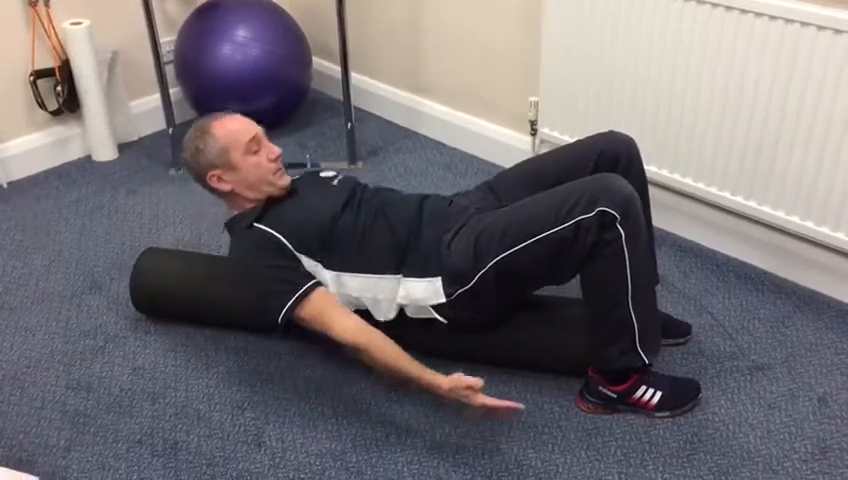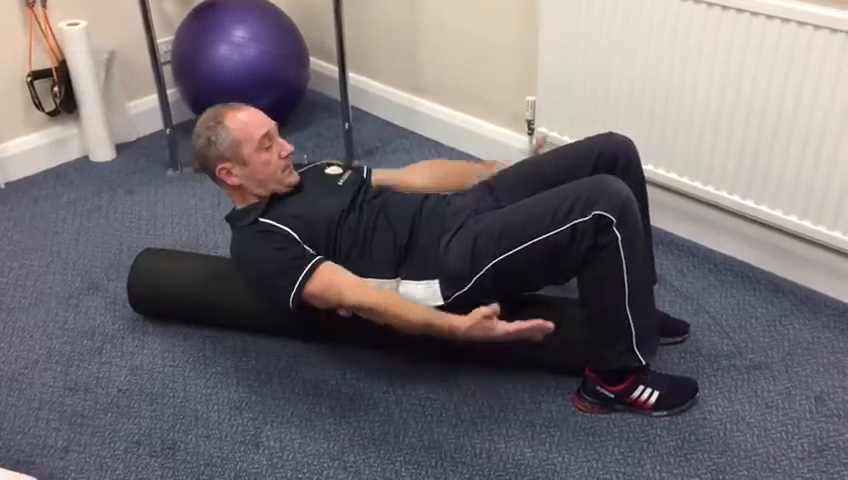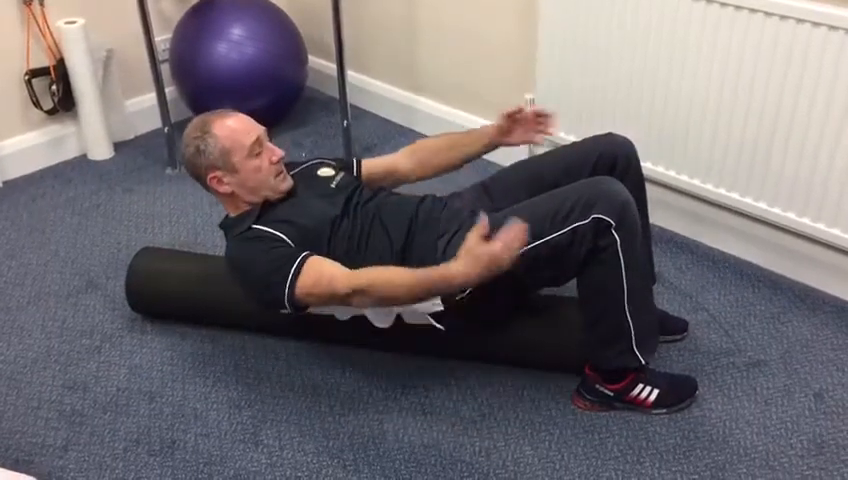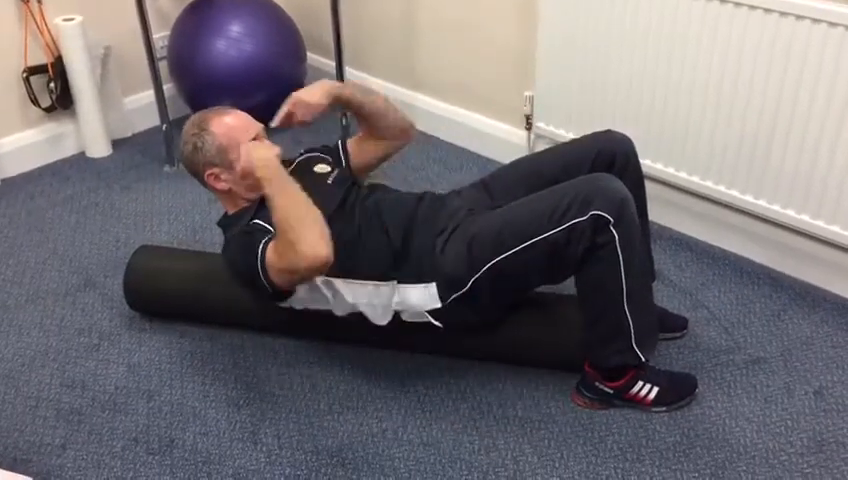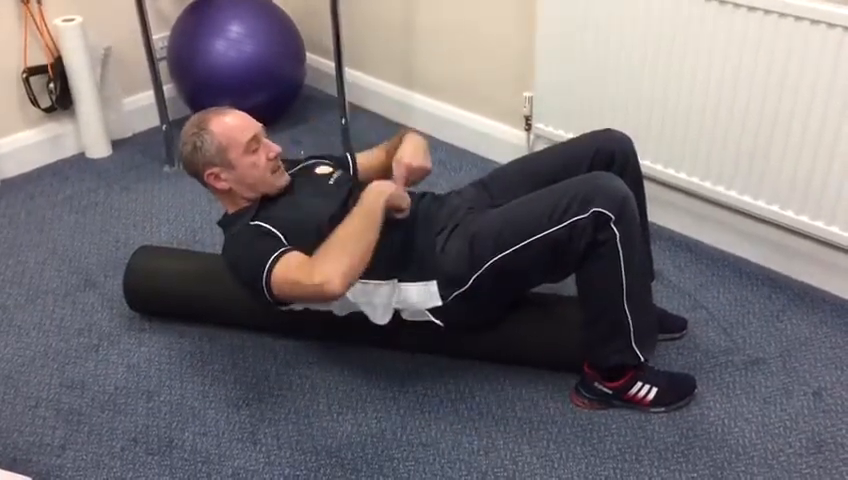
dt=0.5s
person 1, frame 1
left shoulder: (301, 186)
right shoulder: (258, 248)
right elbow: (341, 327)
right wrist: (438, 384)
left hip: (457, 215)
right hip: (456, 273)
left knee: (614, 151)
right knee: (611, 202)
left ankle: (630, 307)
right ankle: (617, 379)
person 1, frame 2
left shoulder: (307, 174)
right shoulder: (259, 243)
left elbow: (417, 177)
right elbow: (357, 296)
left wrist: (513, 173)
right wrist: (459, 326)
left hip: (455, 216)
right hip: (452, 268)
left knee: (611, 153)
right knee: (607, 205)
left ankle: (630, 308)
right ankle: (617, 379)
person 1, frame 3
left shoulder: (299, 174)
right shoulder: (254, 248)
left elbow: (404, 164)
right elbow: (353, 287)
left wrist: (494, 136)
right wrist: (459, 274)
left hip: (454, 215)
right hip: (445, 269)
left knee: (611, 153)
right knee: (606, 207)
left ankle: (628, 308)
right ankle: (616, 377)
person 1, frame 4
left shoulder: (298, 165)
right shoulder: (246, 242)
left elbow: (396, 133)
right elbow: (314, 254)
left wrist: (333, 90)
right wrist: (265, 172)
left hip: (452, 212)
right hip: (446, 274)
left knee: (611, 150)
right knee: (604, 205)
left ankle: (628, 303)
right ankle: (614, 374)
person 1, frame 5
left shoulder: (295, 170)
right shoulder: (249, 244)
left elbow: (385, 163)
right elbow: (328, 280)
left wrist: (408, 142)
right wrist: (376, 197)
left hip: (453, 211)
right hip: (447, 273)
left knee: (610, 149)
right knee: (605, 202)
left ankle: (627, 307)
right ankle: (614, 375)
